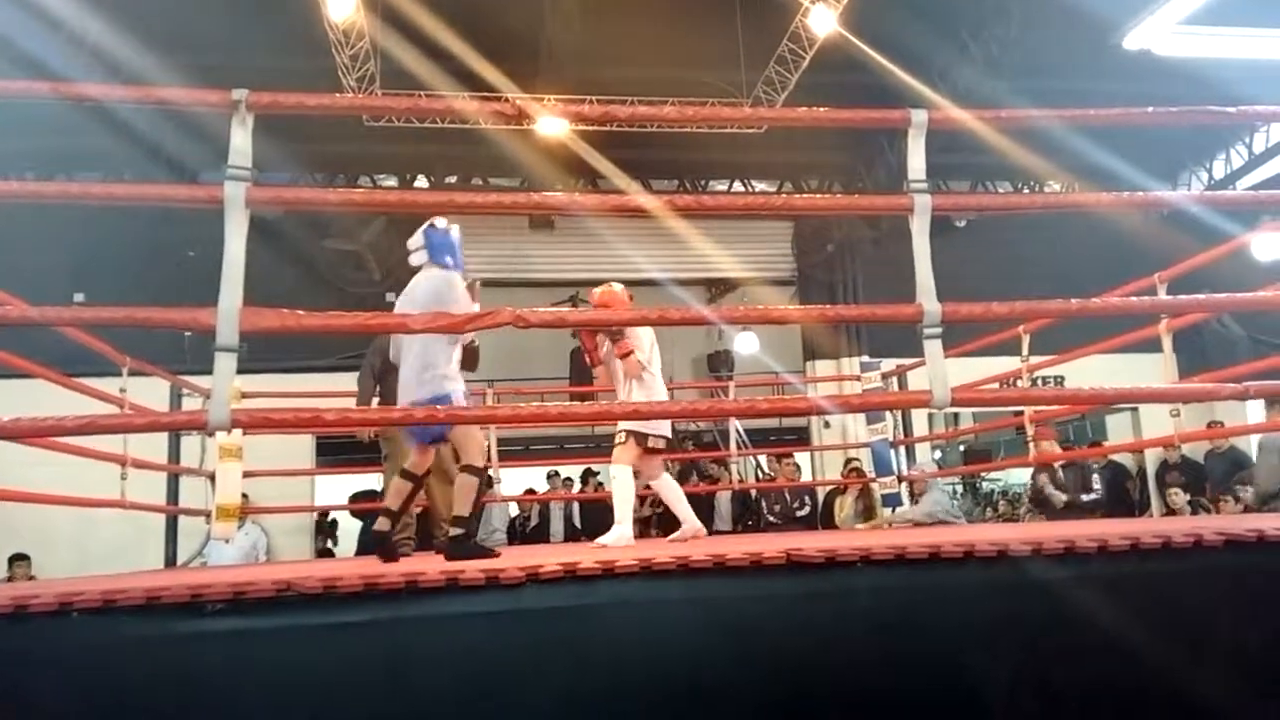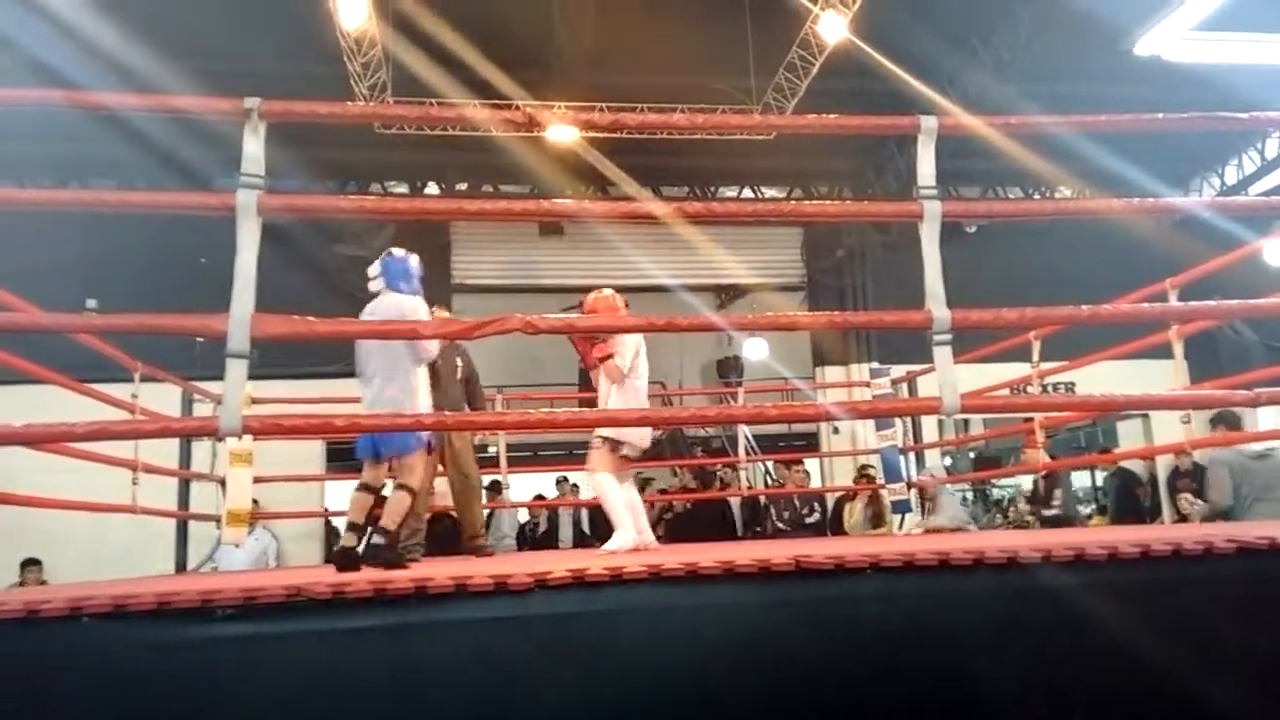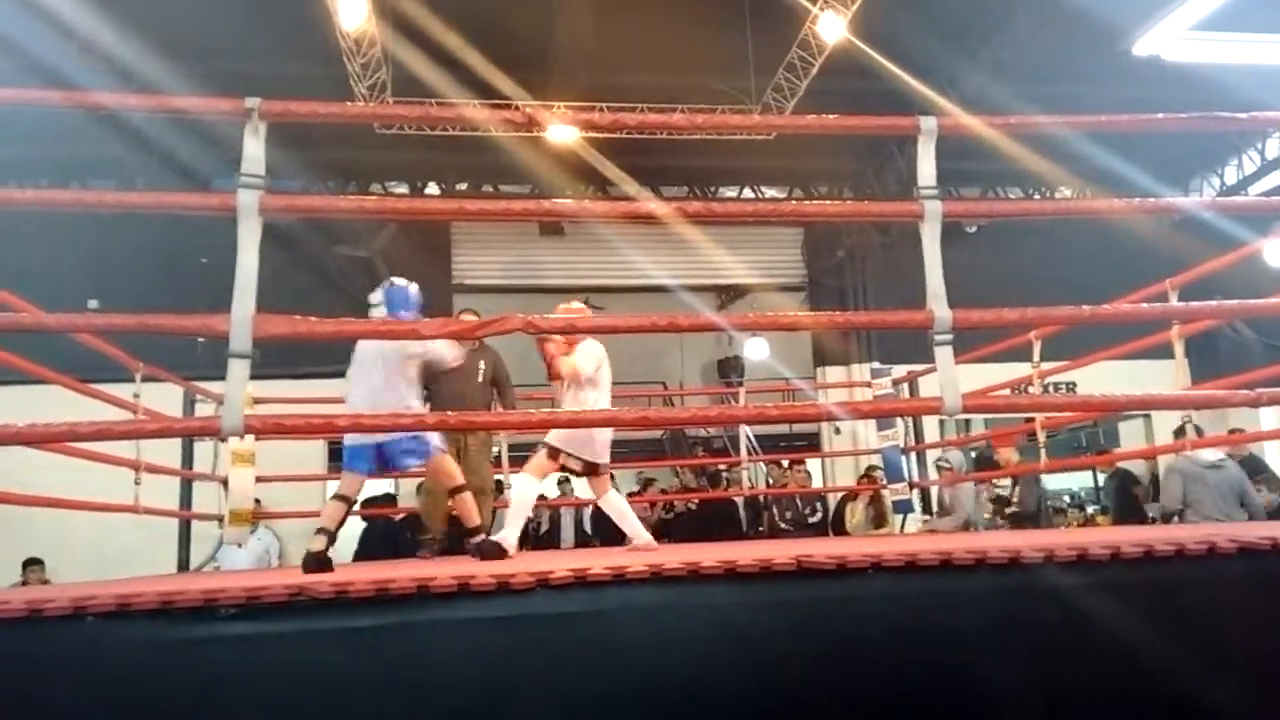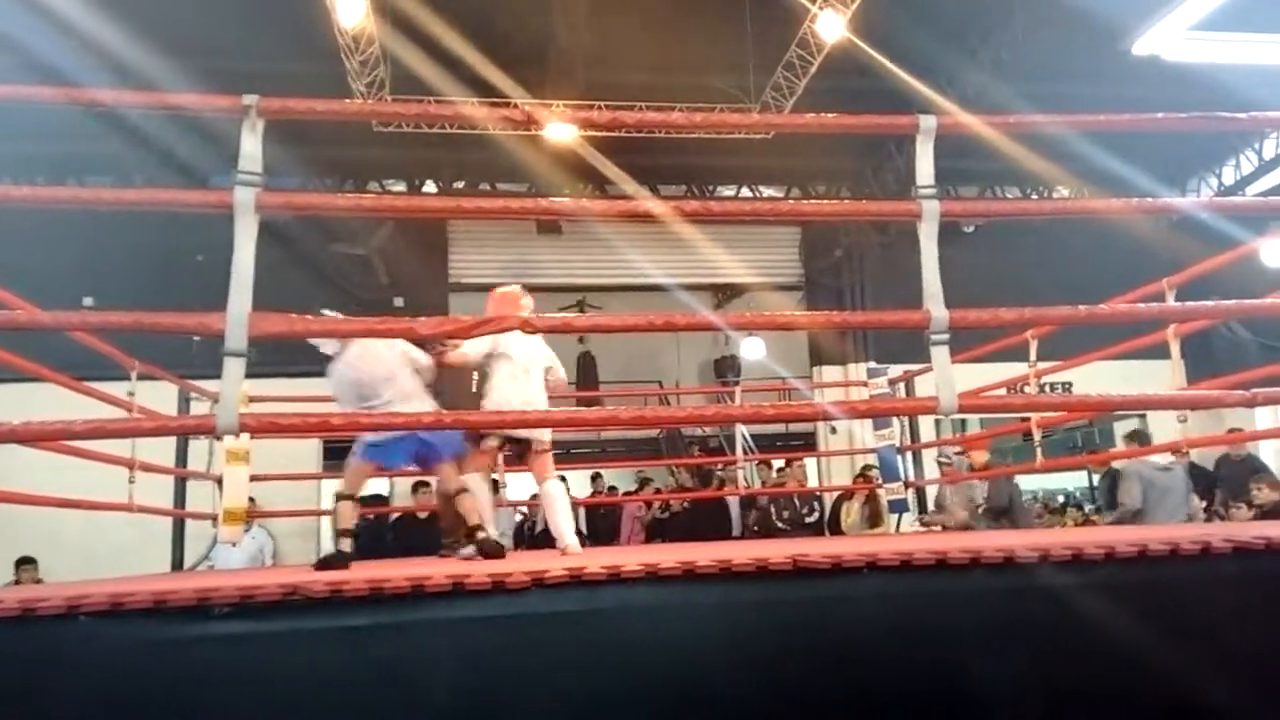
dt=0.4s
person 1, frame 1
left shoulder: (408, 292)
right shoulder: (448, 280)
left elbow: (396, 352)
right elbow: (464, 332)
right wrist: (472, 309)
left hip: (412, 387)
right hip: (438, 384)
left knee: (417, 463)
right knee: (474, 452)
left ankle: (382, 530)
right ankle: (459, 536)
person 1, frame 2
left shoulder: (367, 314)
right shoulder: (411, 304)
right elbow: (427, 351)
right wrist: (435, 334)
left hip: (374, 406)
right hip: (407, 404)
left knee: (371, 476)
right knee: (411, 477)
left ankle: (347, 546)
right ankle: (380, 542)
person 1, frame 3
left shoulder: (365, 340)
left elbow: (356, 386)
right elbow: (452, 357)
right wrist: (444, 339)
left knee: (346, 491)
right knee: (451, 477)
left ankle: (316, 552)
right ankle: (480, 542)
person 1, frame 4
left shoulder: (338, 372)
right shoulder: (385, 340)
right elbow: (425, 365)
left hip: (386, 428)
left knee: (349, 486)
right knee: (452, 483)
left ankle: (344, 550)
right ankle: (483, 540)
person 2, frame 1
left shoulder: (638, 328)
right shoulder: (610, 339)
left elbow: (635, 369)
right elbow: (605, 379)
left wrist: (618, 338)
right wrist: (590, 348)
left knee: (620, 462)
right knee: (653, 473)
left ankle: (622, 530)
right ankle: (691, 523)
person 2, frame 2
left shoulder: (627, 334)
right shoulder: (612, 337)
left elbow: (616, 374)
right elbow: (601, 382)
left wrist: (599, 343)
right wrist: (586, 352)
left knee: (598, 470)
right knee: (619, 479)
left ankle: (625, 532)
right ankle: (644, 536)
person 2, frame 3
left shoulder: (591, 349)
right shoulder: (579, 352)
left elbow: (571, 373)
right elbow: (565, 390)
left wrist: (554, 350)
right wrist: (551, 359)
left hip: (580, 427)
right hip: (594, 432)
left knee: (530, 474)
right knee: (604, 490)
left ankle: (509, 536)
right ankle: (641, 536)
person 2, frame 4
left shoulder: (496, 333)
right shoulder: (537, 342)
left elbow: (459, 357)
right elbow: (560, 379)
left wrist: (440, 355)
left hip: (501, 410)
right hip: (535, 412)
left knee: (473, 471)
right knee: (547, 479)
right ankle: (567, 538)
person 3, frame 1
right shoulder: (386, 341)
right elbow: (368, 376)
right wrist: (363, 410)
left knee: (443, 475)
left ankle: (446, 534)
right ankle: (402, 538)
person 3, frame 2
left shoulder: (459, 352)
left elbow: (473, 388)
left hip: (456, 428)
left knee: (468, 482)
left ankle: (474, 540)
right ankle: (411, 544)
person 3, frame 3
left shoulder: (490, 355)
left elbow: (505, 388)
right elbow: (422, 384)
left wrist: (510, 414)
left hip: (478, 432)
right hip: (442, 431)
left knee: (480, 485)
right knee: (437, 484)
right ankle: (433, 538)
person 3, frame 4
left shoulder: (482, 365)
right shoulder: (435, 364)
left elbow: (496, 399)
right elbow: (424, 398)
left wrist: (496, 427)
left hip: (475, 437)
right hip: (444, 437)
left knee: (475, 487)
right knee: (447, 490)
left ankle: (473, 536)
right ankle: (452, 540)
